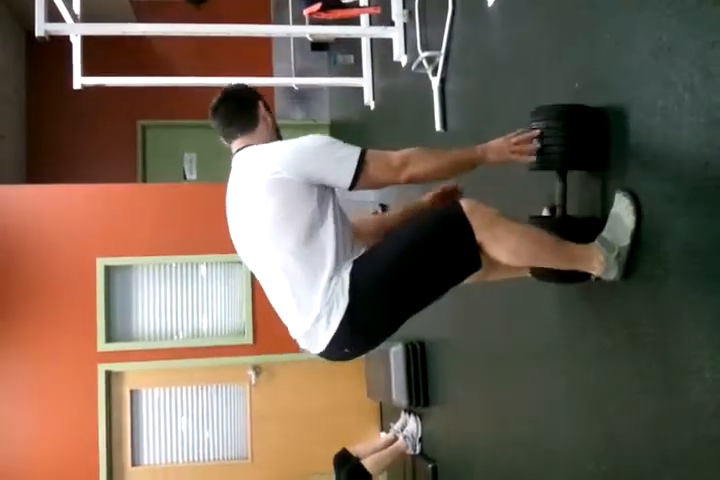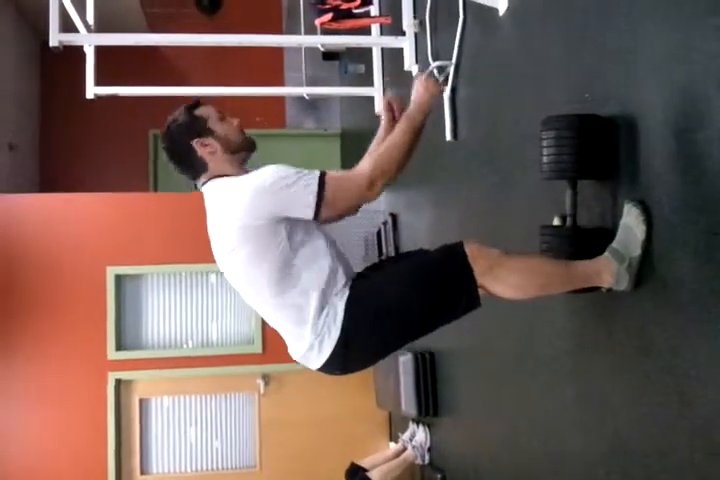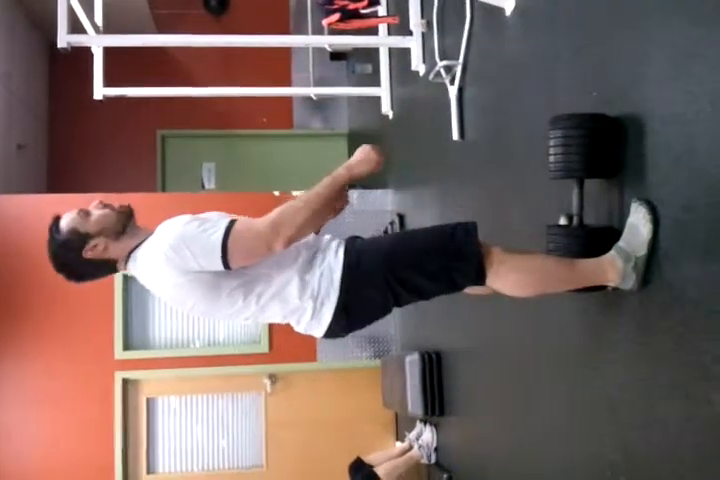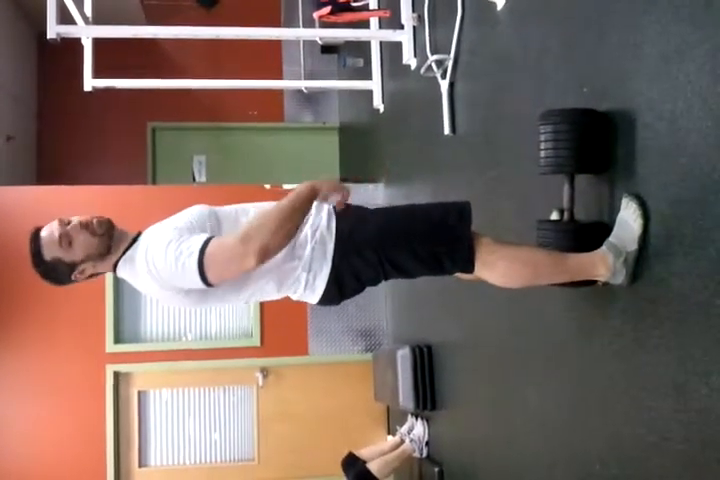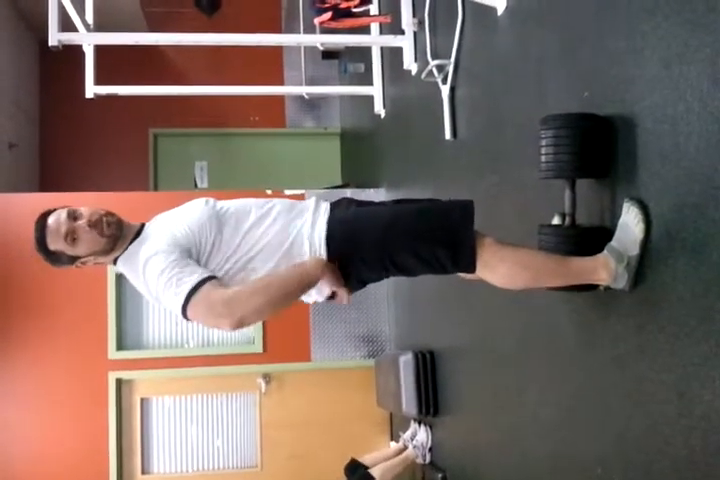
dt=1s
person 1, frame 1
left shoulder: (242, 192)
right shoulder: (294, 153)
right elbow: (402, 167)
left wrist: (424, 207)
right wrist: (486, 153)
left hip: (328, 330)
right hip: (347, 315)
left knee: (464, 255)
right knee: (473, 214)
left ankle: (567, 260)
right ankle: (599, 259)
person 1, frame 2
left shoulder: (230, 203)
right shoulder: (261, 187)
left elbow: (345, 193)
right elbow: (365, 183)
left wrist: (388, 129)
right wrist: (420, 107)
left hip: (331, 337)
right hip: (346, 328)
left knee: (468, 265)
right knee: (481, 259)
left ankle: (587, 271)
right ankle: (609, 270)
person 1, frame 3
left shoulder: (162, 263)
right shoulder: (173, 244)
right elbow: (277, 233)
left wrist: (322, 205)
right wrist: (349, 170)
left hip: (330, 300)
right hip: (343, 283)
left knee: (466, 262)
right knee: (485, 259)
left ankle: (568, 275)
right ankle: (613, 267)
person 1, frame 4
left shoulder: (156, 241)
right shoulder: (160, 265)
right elbow: (252, 252)
left wrist: (313, 198)
right wrist: (313, 186)
left hip: (326, 235)
right hip: (335, 257)
left knee: (460, 246)
right knee: (476, 250)
left ankle: (560, 266)
right ankle: (604, 262)
person 1, frame 5
left shoulder: (161, 225)
right shoulder: (152, 270)
right elbow: (228, 313)
right wrist: (315, 272)
left hip: (327, 217)
right hip: (331, 241)
left knee: (461, 242)
right knee: (478, 252)
left ankle: (556, 268)
right ankle: (606, 266)
